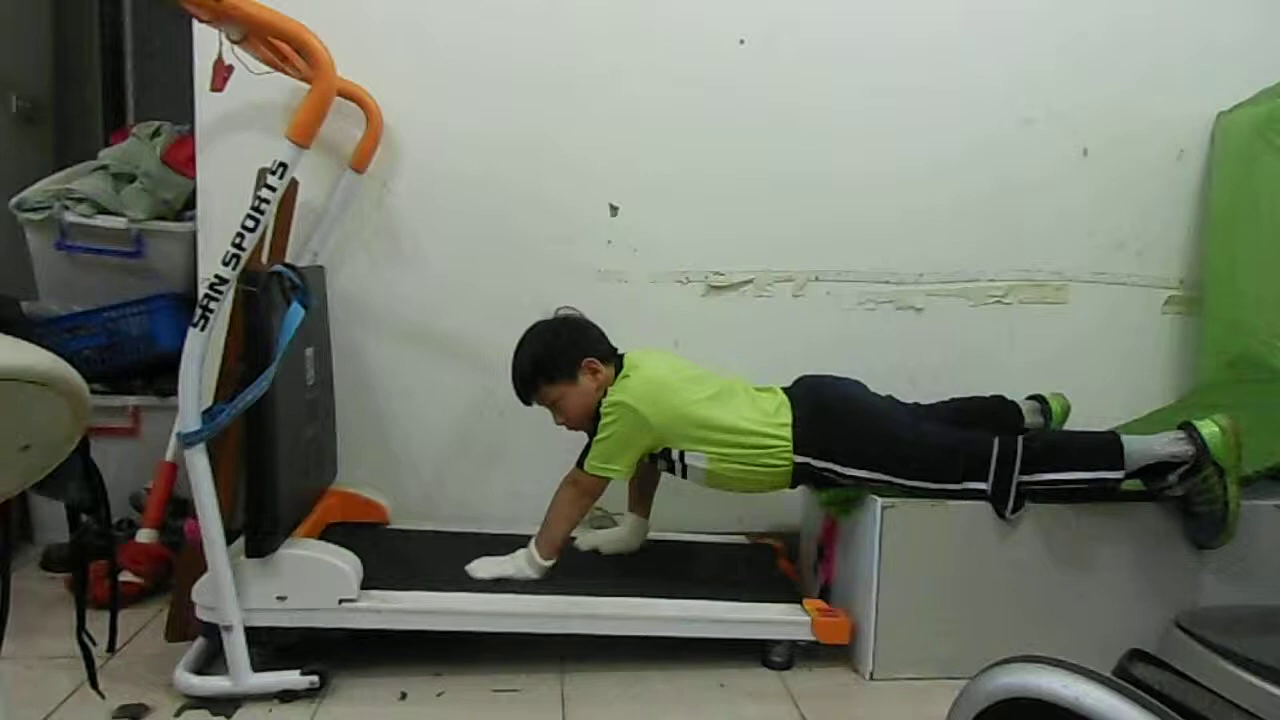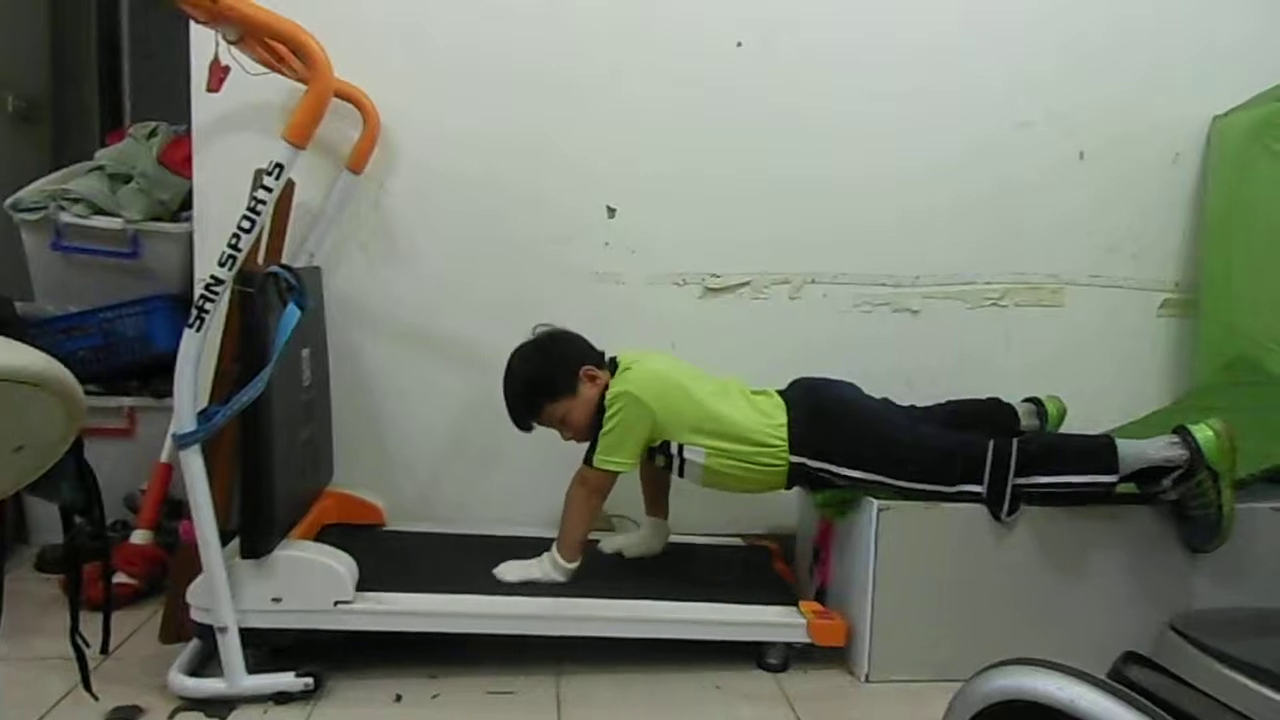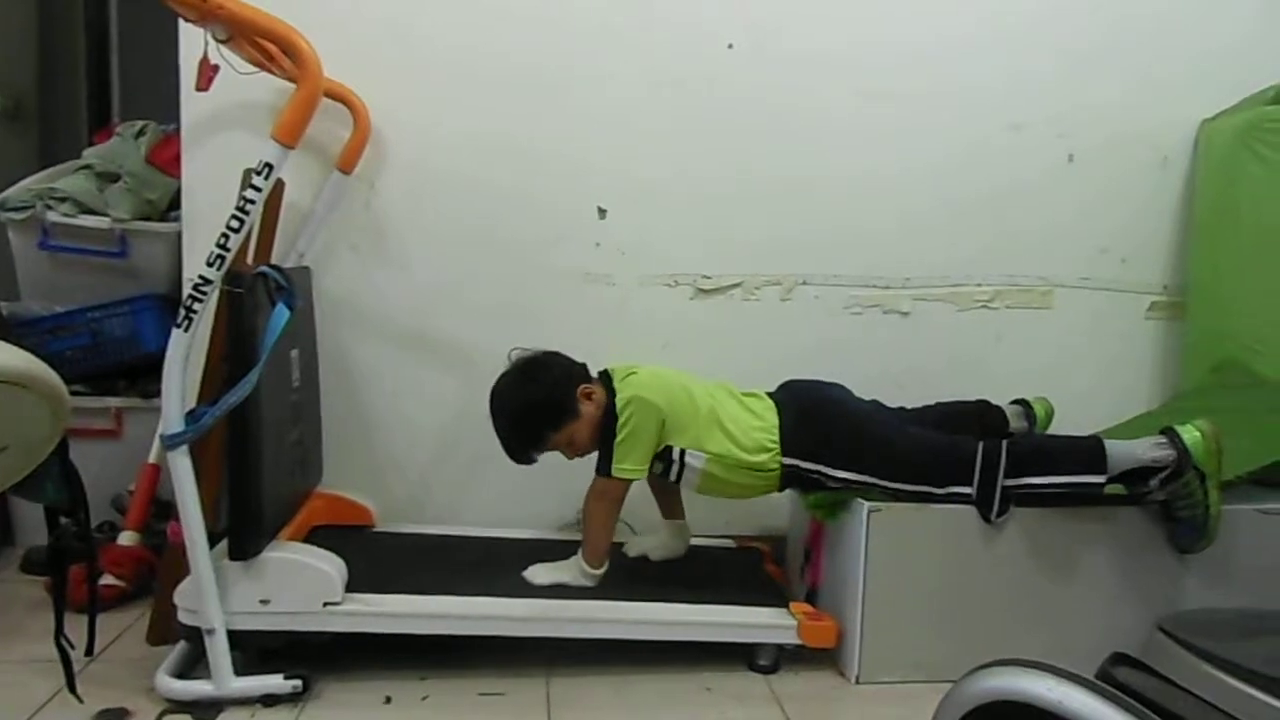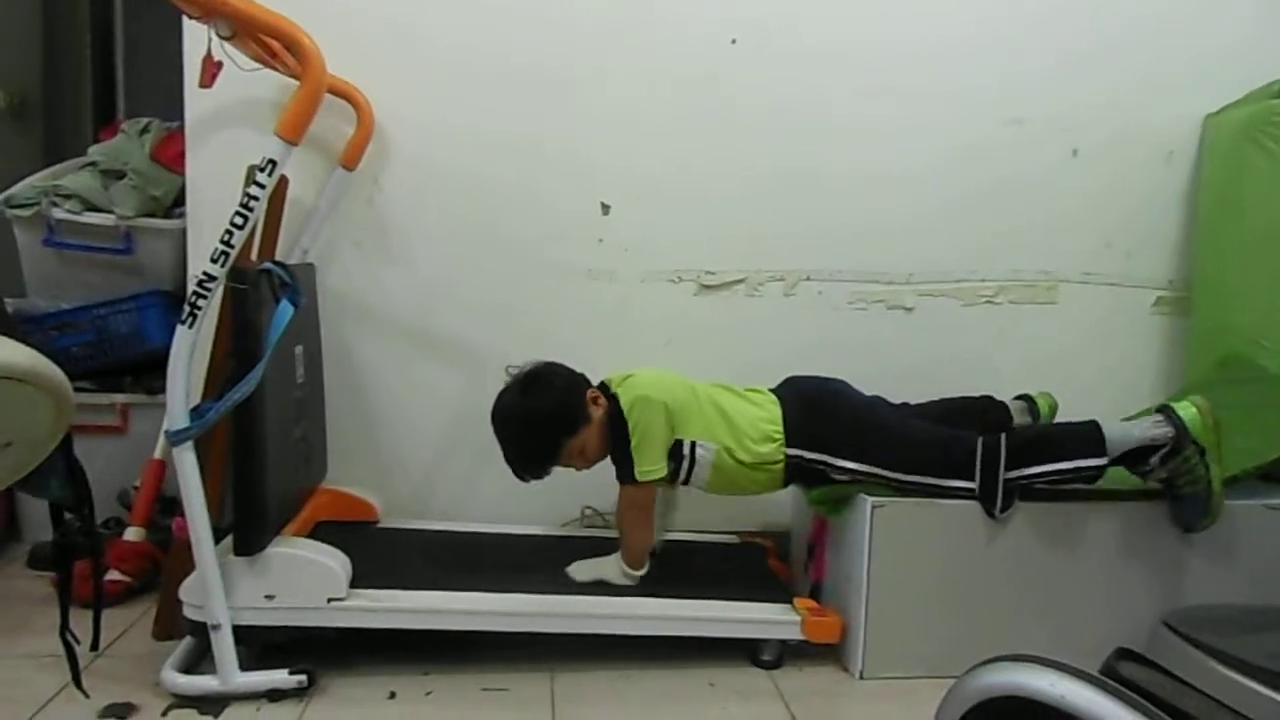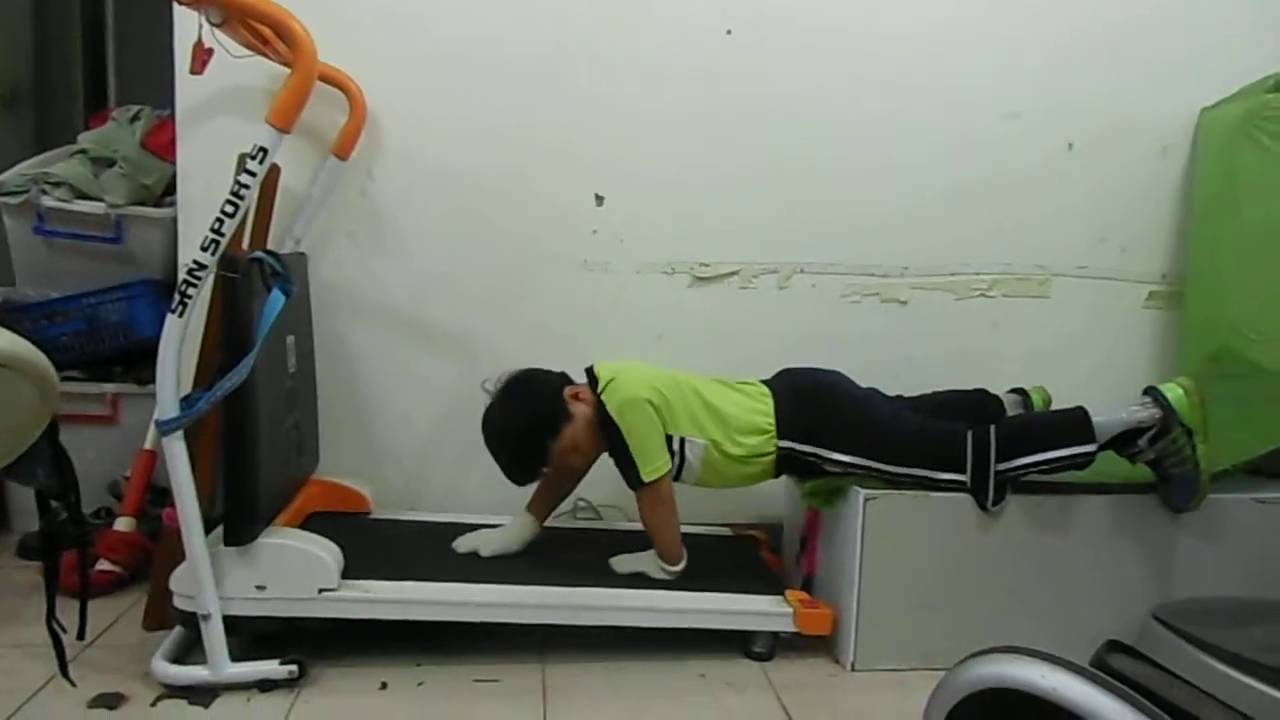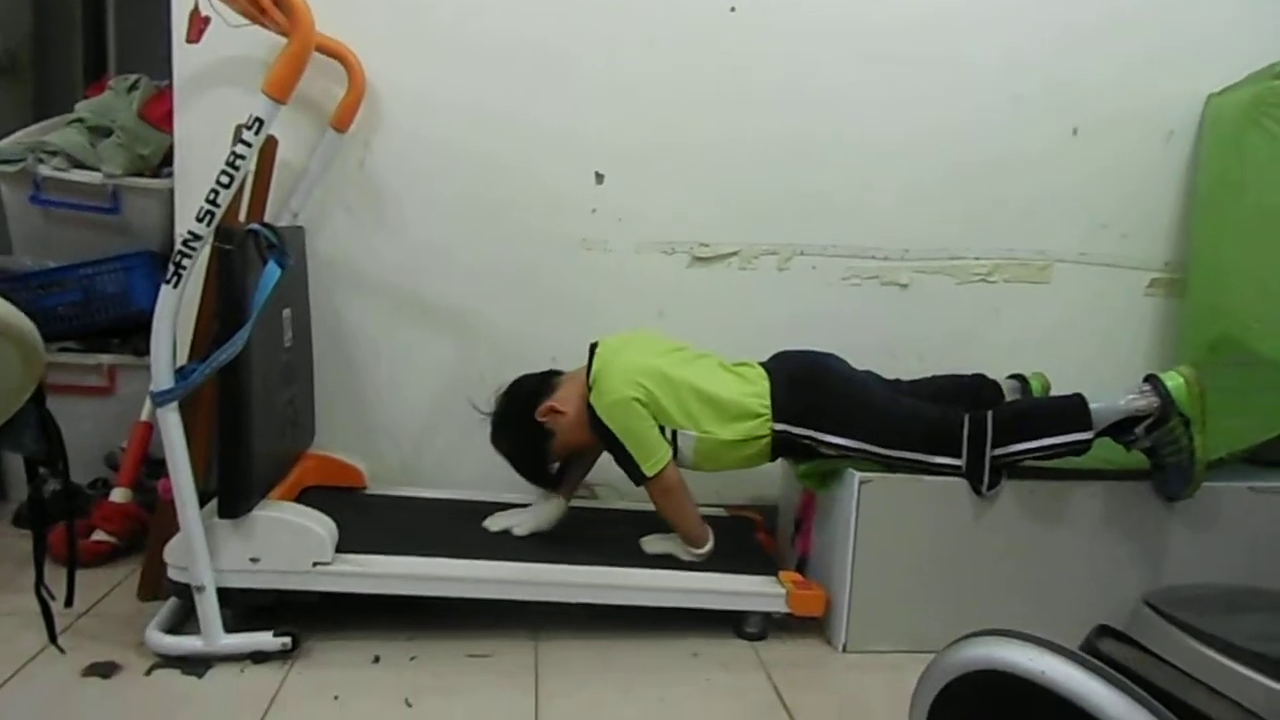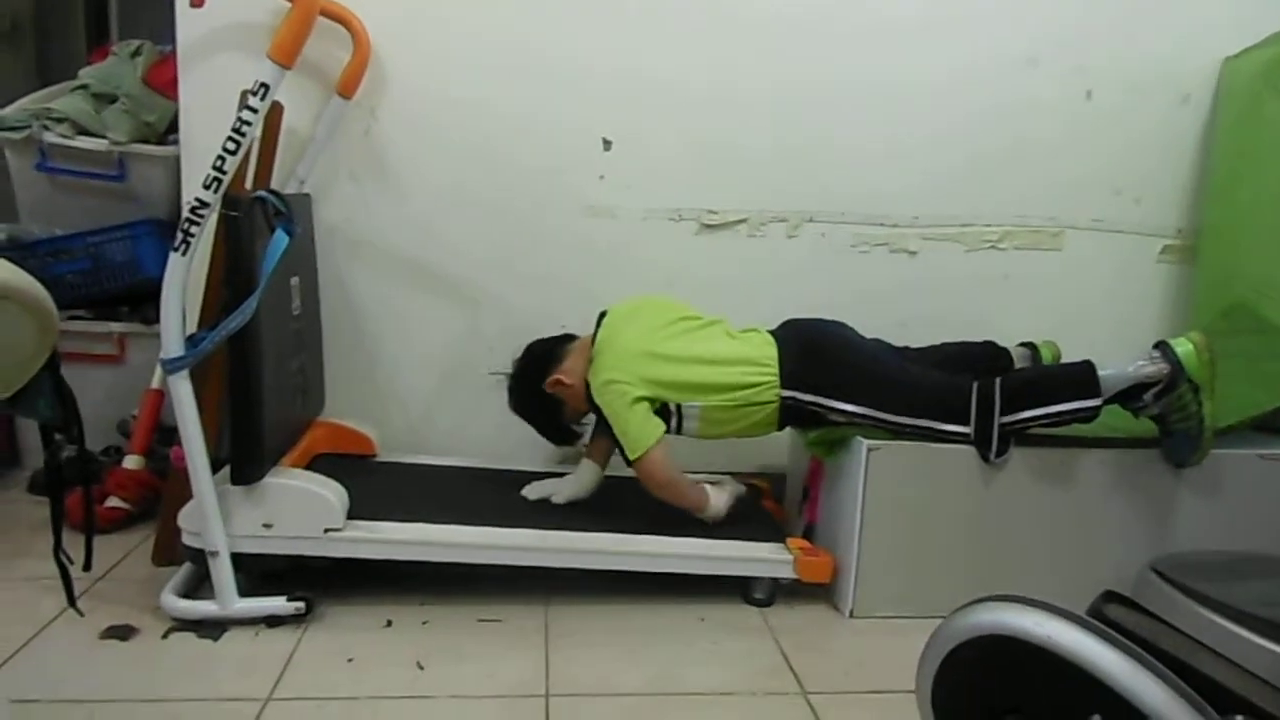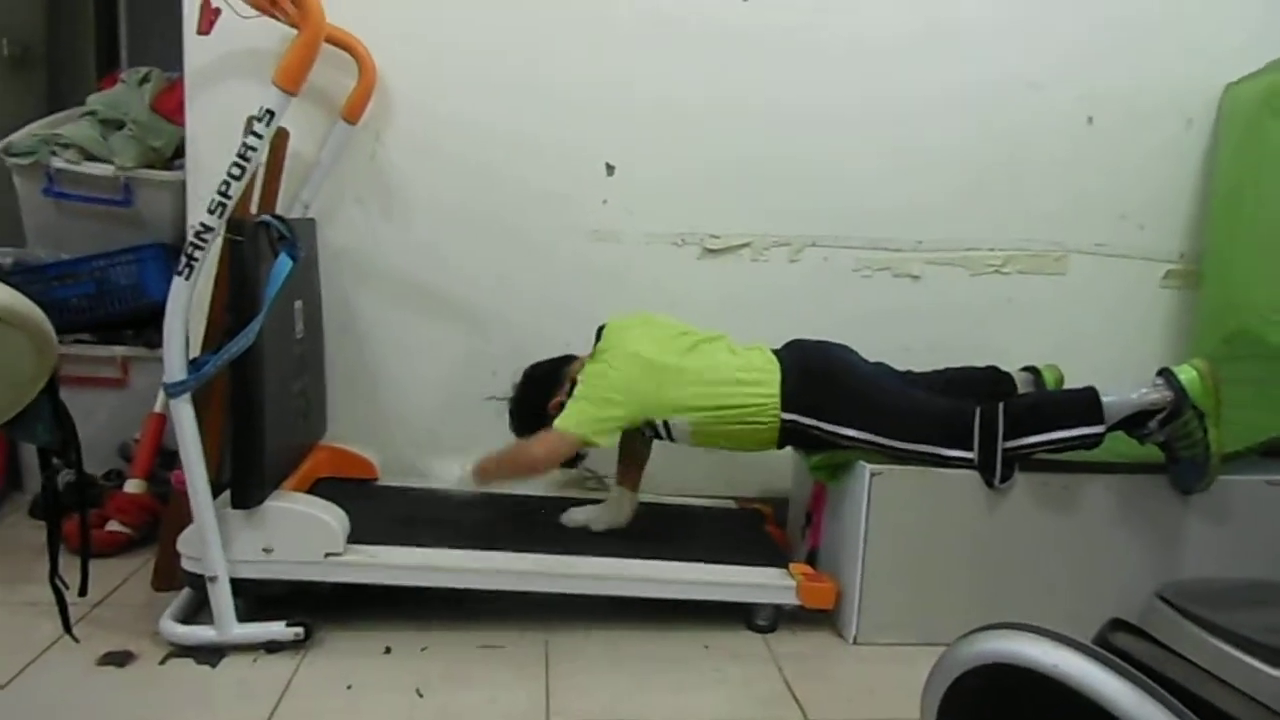
dt=0.5s
person 1, frame 1
left shoulder: (626, 401)
right shoulder: (639, 366)
left elbow: (580, 487)
right elbow: (650, 456)
left wrist: (534, 559)
right wrist: (632, 530)
left hip: (822, 438)
right hip: (813, 406)
left knee: (989, 470)
right knee: (929, 424)
left ankle: (1183, 453)
person 1, frame 2
left shoulder: (626, 393)
right shoulder: (637, 370)
left elbow: (590, 487)
right elbow: (657, 456)
left wrist: (558, 563)
right wrist: (653, 532)
left hip: (819, 440)
right hip: (810, 408)
left knee: (981, 471)
right knee: (926, 426)
left ankle: (1177, 458)
person 1, frame 3
left shoulder: (633, 399)
right shoulder: (621, 383)
left elbow: (606, 494)
right elbow: (660, 462)
left wrist: (586, 566)
right wrist: (672, 533)
left hip: (810, 440)
right hip: (798, 412)
left knee: (974, 473)
right knee: (913, 429)
left ankle: (1164, 456)
right ankle: (1014, 417)
person 1, frame 4
left shoulder: (635, 402)
right shoulder: (620, 397)
left elbow: (637, 503)
right elbow: (664, 471)
left wrist: (625, 565)
right wrist: (655, 517)
left hip: (815, 433)
right hip: (800, 409)
left knee: (977, 466)
right knee: (918, 425)
left ankle: (1162, 435)
right ankle: (1017, 412)
person 1, frame 5
left shoulder: (623, 401)
right shoulder: (598, 388)
left elbow: (657, 495)
right elbow: (563, 470)
left wrist: (666, 562)
right wrist: (521, 527)
left hip: (806, 425)
right hip: (793, 403)
left knee: (971, 458)
right knee: (909, 416)
left ankle: (1147, 418)
right ankle: (1011, 404)
person 1, frame 6
left shoulder: (614, 398)
right shoulder: (605, 357)
left elbow: (664, 482)
right elbow: (586, 447)
left wrist: (696, 544)
right wrist: (547, 507)
left hip: (802, 411)
right hip: (792, 380)
left knee: (967, 443)
right knee: (913, 401)
left ankle: (1145, 407)
person 1, frame 7
left shoulder: (610, 377)
right shoulder: (620, 319)
left elbow: (662, 479)
left wrist: (709, 501)
right wrist: (584, 474)
left hip: (806, 380)
right hip: (801, 345)
left knee: (975, 410)
right knee: (917, 368)
left ankle: (1157, 372)
person 1, frame 8
left shoulder: (602, 381)
right shoulder: (621, 334)
left elbow: (545, 451)
right elbow: (640, 422)
left wrist: (471, 472)
right wrist: (620, 501)
left hip: (811, 404)
right hip: (803, 367)
left knee: (976, 438)
right knee: (926, 394)
left ankle: (1158, 401)
